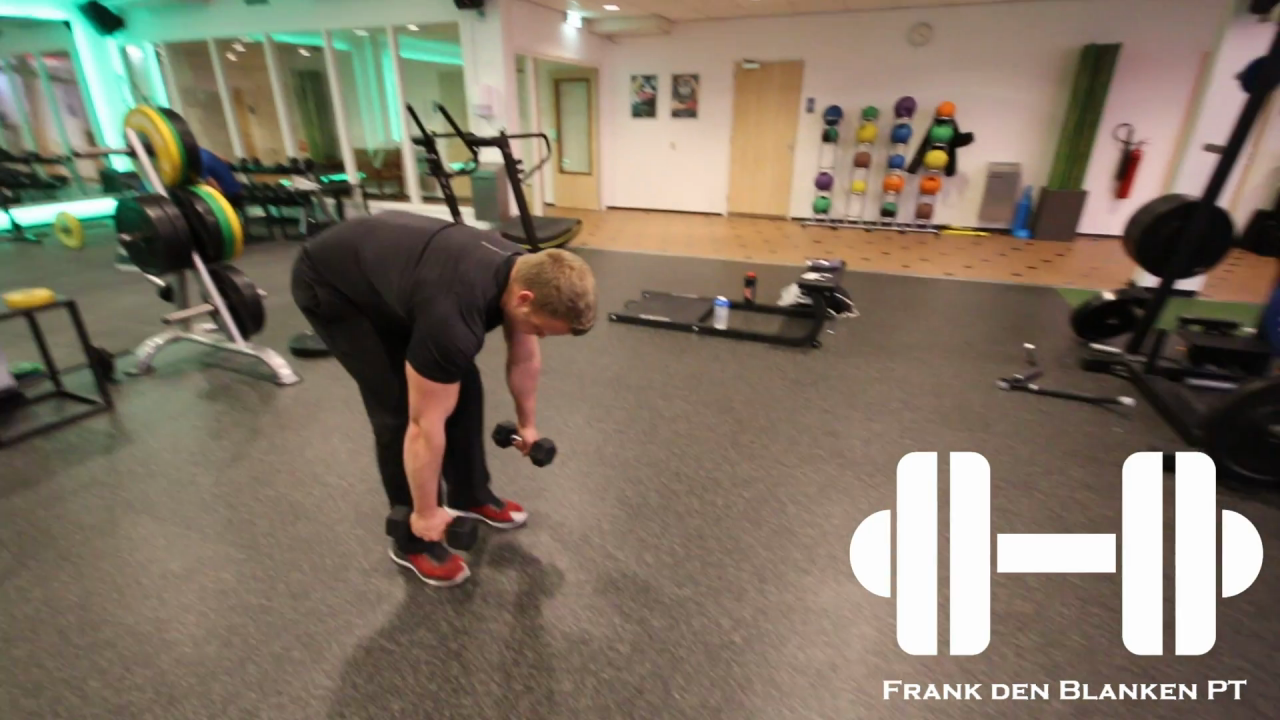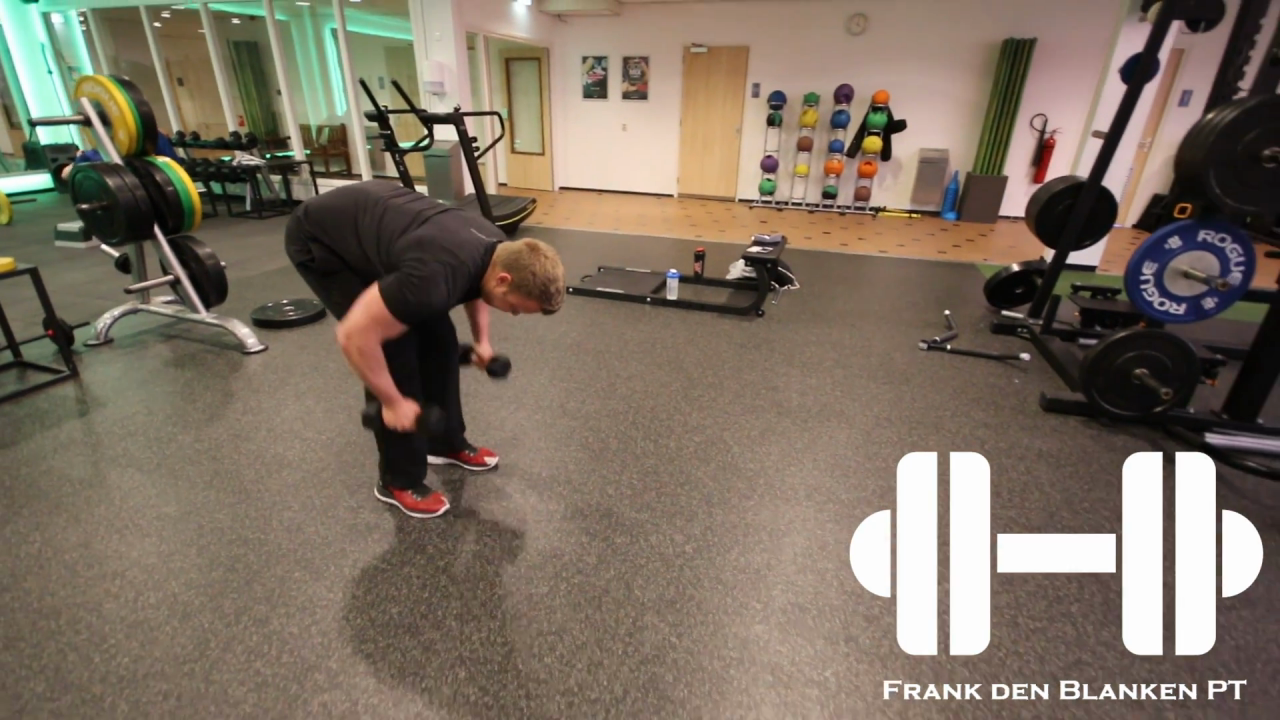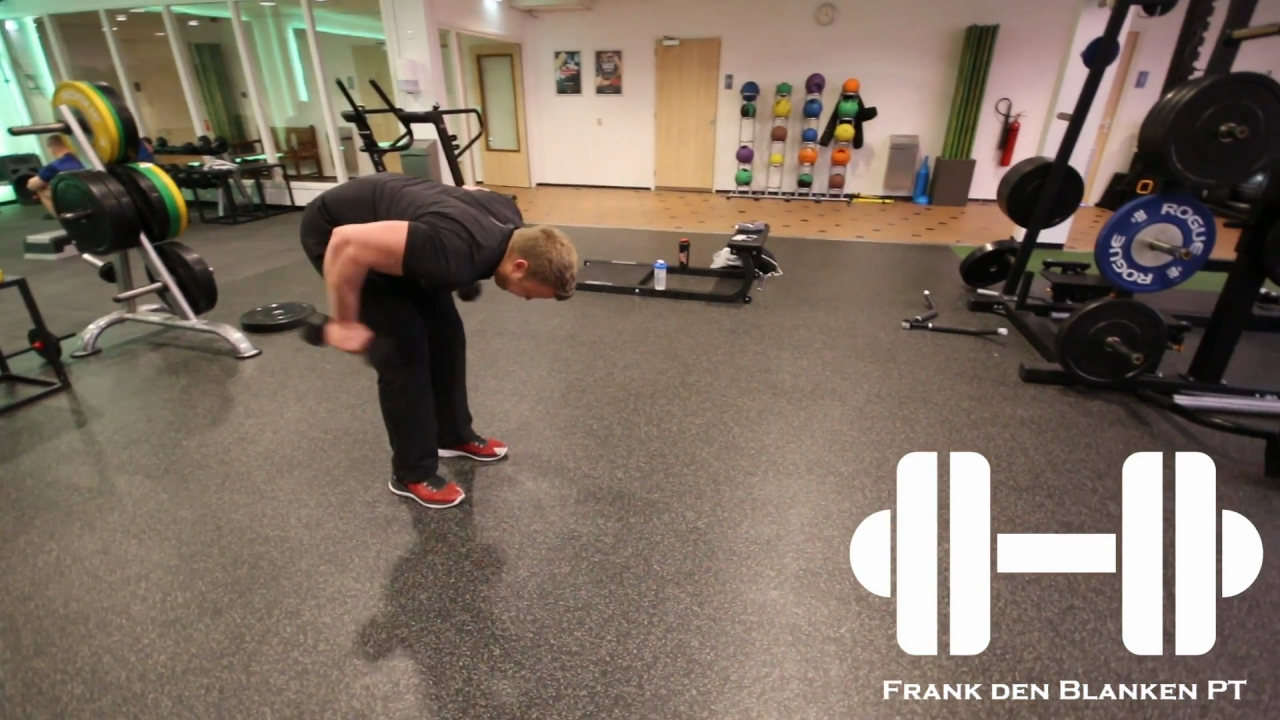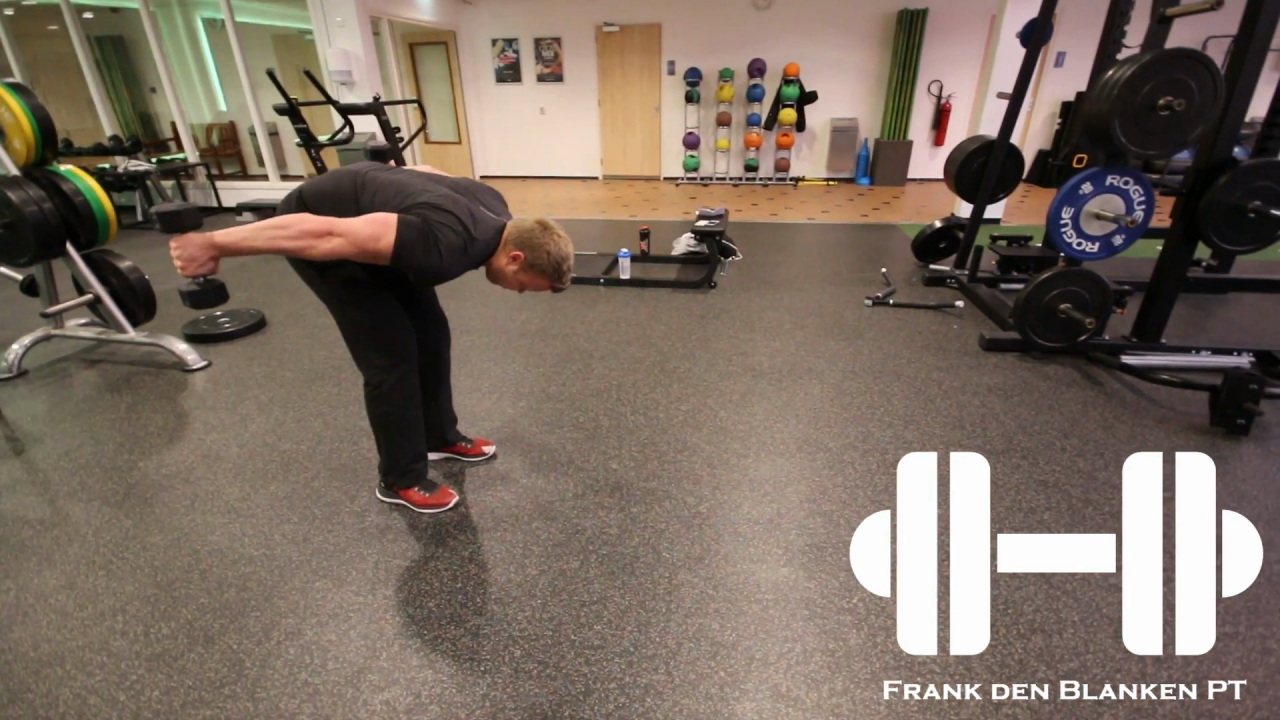
dt=1s
person 1, frame 1
left shoulder: (526, 273)
right shoulder: (454, 316)
left elbow: (524, 360)
right elbow: (426, 426)
left wrist: (527, 424)
right wrist: (426, 513)
left hip: (385, 259)
right hip: (329, 284)
left knee: (463, 387)
right knee: (400, 409)
left ankle: (470, 496)
right ankle: (414, 543)
person 1, frame 2
left shoulder: (498, 249)
right shoulder: (433, 279)
right elbow: (354, 336)
left wrist: (480, 338)
right wrist: (393, 404)
left hip: (371, 213)
right hip: (319, 239)
left knee: (439, 339)
right knee: (396, 354)
left ankle: (447, 443)
right ankle: (399, 481)
person 1, frame 3
left shoulder: (509, 222)
right shoulder: (453, 256)
left elbow: (470, 191)
right elbow: (349, 243)
right wrist: (345, 321)
left hip: (384, 213)
right hip: (333, 227)
left knee: (445, 333)
right knee: (405, 350)
left ankle: (454, 435)
right ankle: (412, 474)
person 1, frame 4
left shoulder: (494, 212)
right shoulder: (445, 247)
left elbow: (433, 171)
right elbow: (324, 234)
left wrist: (391, 170)
right wrist: (213, 246)
left hip: (360, 204)
right hip: (315, 222)
left knee: (430, 332)
right knee: (392, 353)
left ankle: (439, 437)
right ankle: (401, 480)
